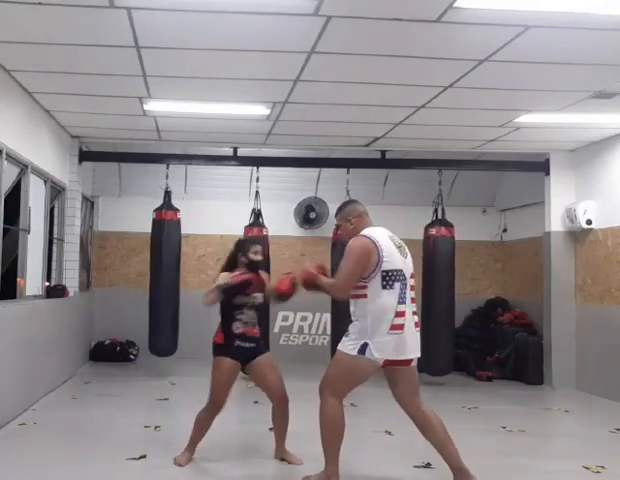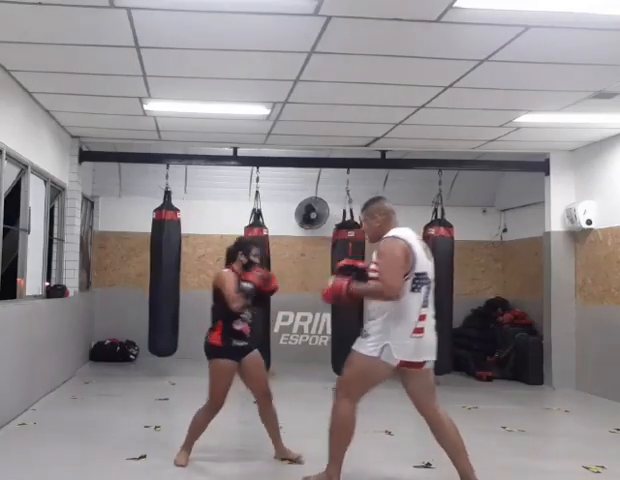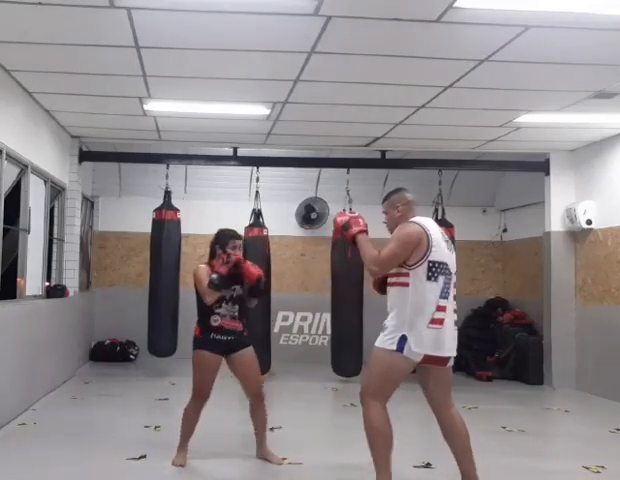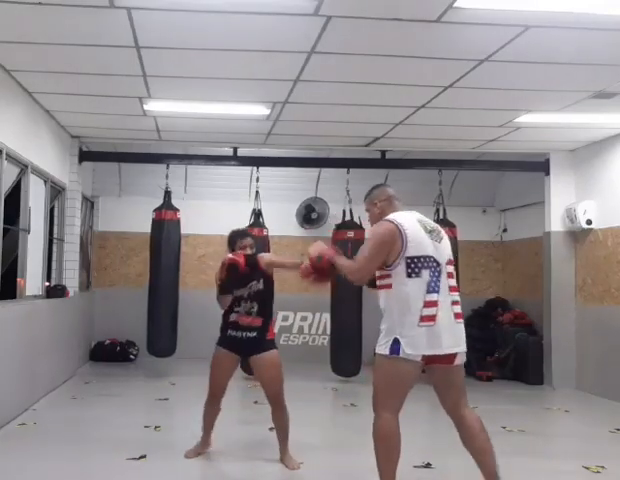
dt=0.4s
person 1, frame 1
left shoulder: (361, 243)
right shoulder: (395, 242)
left elbow: (341, 290)
left wrist: (315, 277)
left hip: (372, 335)
right hip: (403, 336)
left knee: (330, 393)
right knee: (415, 406)
person 1, frame 2
left shoulder: (391, 243)
right shoulder: (414, 242)
left elbow: (390, 291)
left wrist: (348, 289)
right wrist: (367, 275)
left hip: (388, 338)
right hip: (418, 338)
left knee: (345, 397)
right knee: (431, 409)
person 1, frame 3
left shoulder: (410, 230)
right shoulder: (440, 235)
left elbow: (375, 267)
left wrist: (358, 234)
right wrist: (390, 281)
left hip: (409, 330)
right hip: (442, 334)
left knee: (371, 400)
right knee: (444, 408)
person 1, frame 4
left shoulder: (386, 228)
right shoulder: (434, 229)
left elbow: (357, 274)
left wrist: (330, 254)
left hip: (408, 333)
right hip: (447, 331)
left knee: (385, 410)
right knee: (461, 410)
person 2, frame 1
left shoulder: (260, 276)
right shoulder: (226, 277)
left elbow: (274, 297)
right elbow: (209, 299)
right wrist: (236, 283)
left hip: (254, 346)
right hip: (229, 346)
left knee: (281, 398)
right knee: (215, 404)
left ankle: (281, 449)
right ankle: (189, 449)
person 2, frame 2
left shoulder: (245, 276)
right shoulder: (226, 274)
right elbow: (235, 304)
left wrist: (262, 289)
right wrist: (251, 284)
left hip: (244, 343)
right hip: (222, 344)
left knee: (265, 395)
right knee: (215, 404)
left ankle: (280, 448)
right ankle: (185, 449)
person 2, frame 3
left shoulder: (242, 269)
right shoulder: (204, 269)
left elbow: (251, 303)
right elbow: (207, 298)
left wrist: (255, 283)
right wrist: (224, 271)
left hip: (238, 338)
right hip: (208, 339)
left knee: (257, 393)
right knee: (199, 397)
left ankle: (262, 447)
right ankle: (182, 449)
person 2, frame 4
left shoulder: (263, 261)
right shoulder: (226, 268)
left elbow: (290, 264)
right elbow: (223, 303)
left wrist: (303, 264)
right wrist: (227, 273)
left hip: (262, 339)
right hip: (230, 337)
left knee: (276, 398)
right knee: (214, 394)
left ankle: (285, 452)
right ankle: (204, 441)
